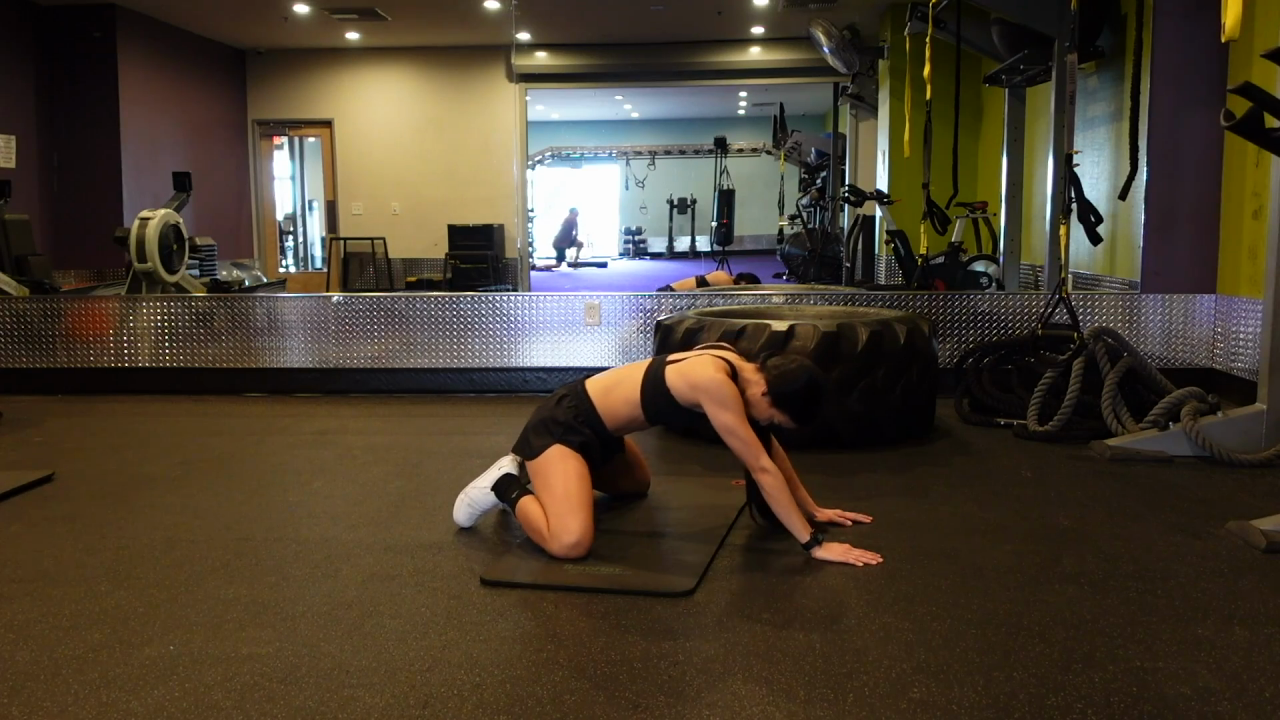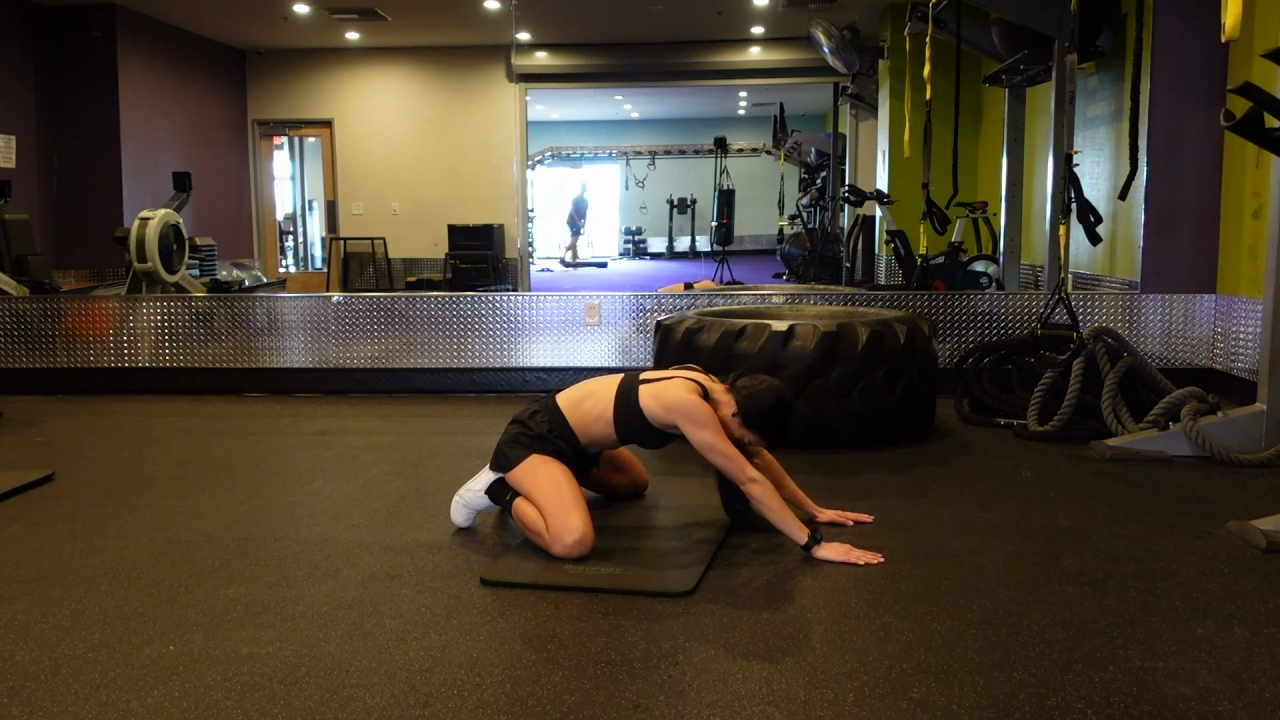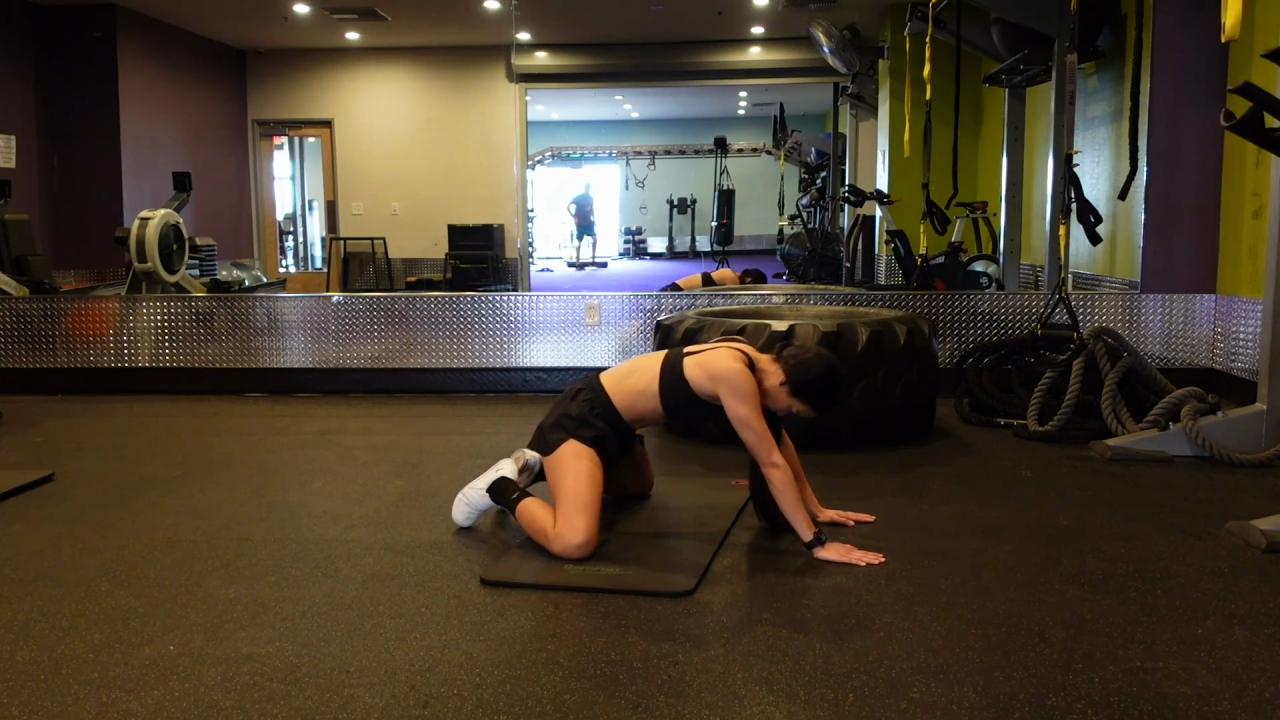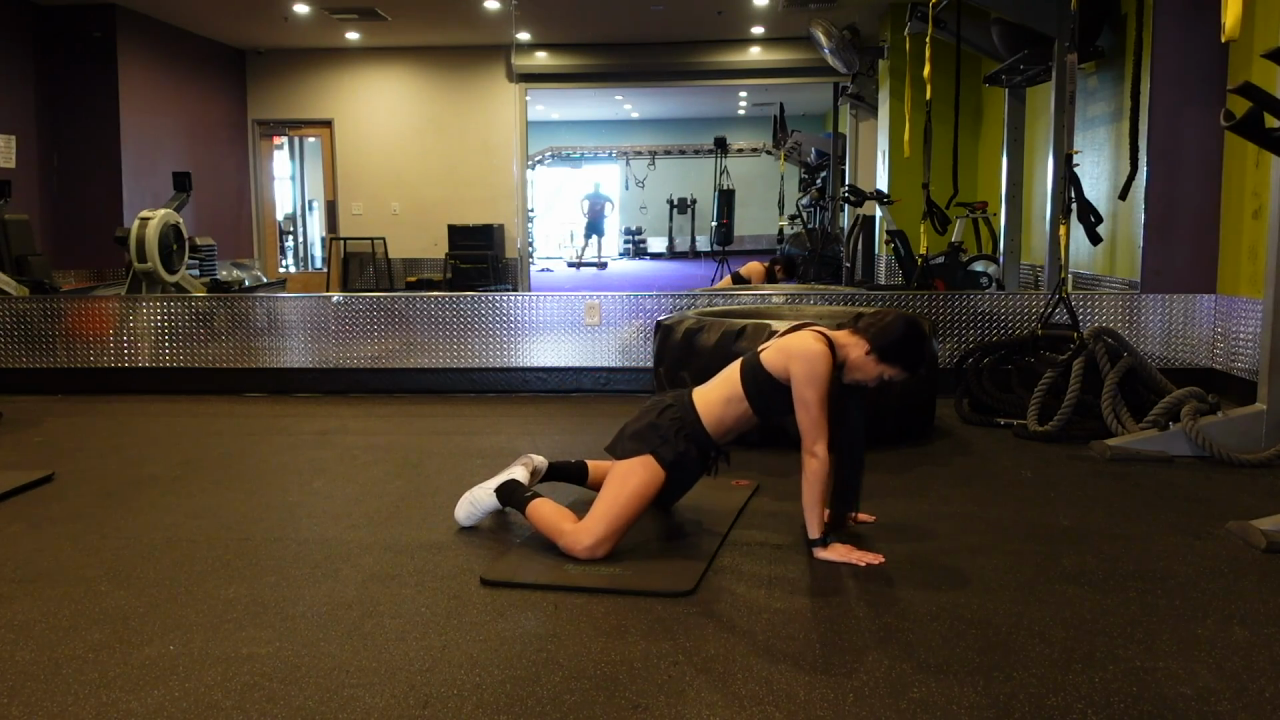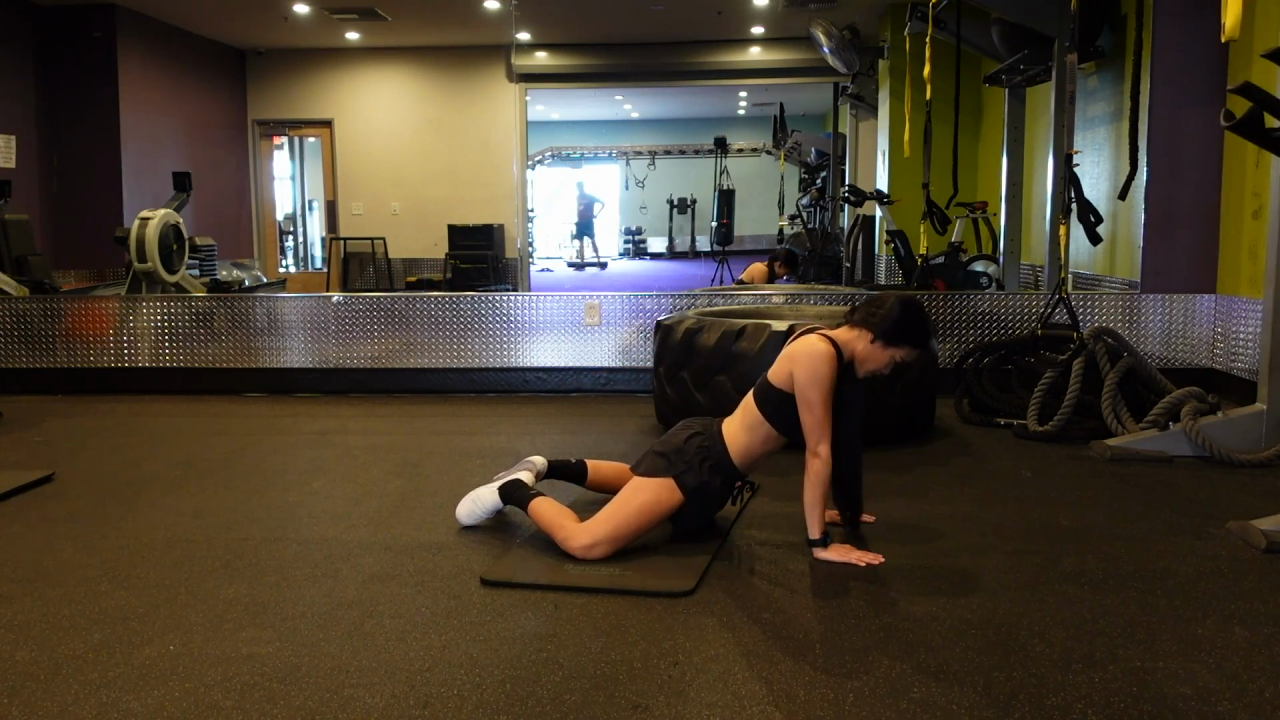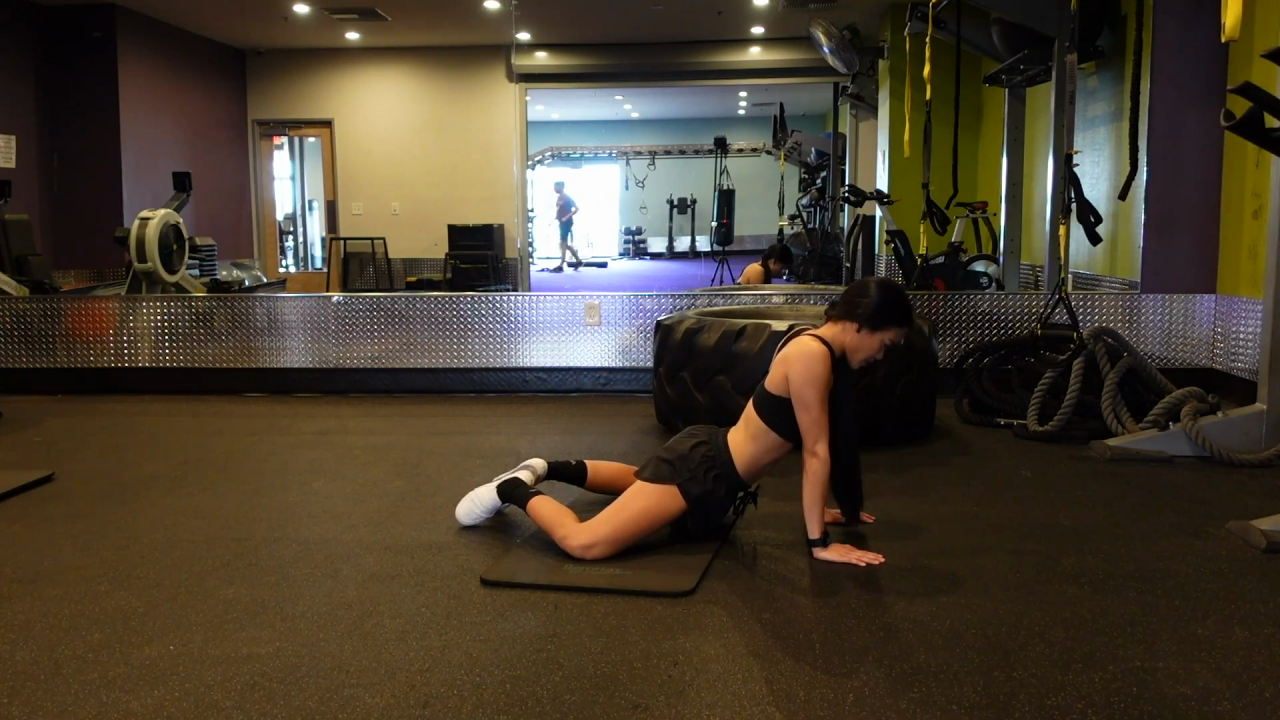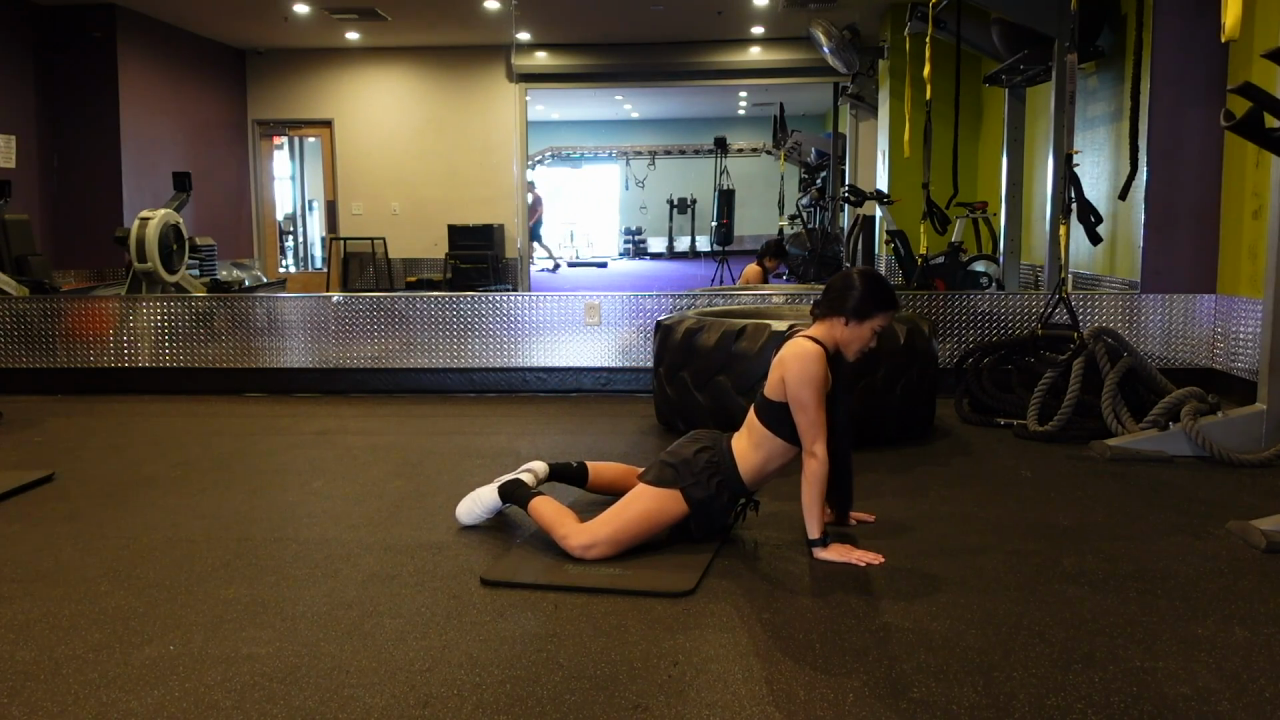
dt=0.7s
person 1, frame 1
left shoulder: (740, 371)
right shoulder: (716, 383)
left elbow: (772, 451)
right elbow: (763, 469)
left wrist: (813, 510)
right wrist: (813, 543)
left hip: (597, 427)
right hip: (562, 425)
left knee: (636, 486)
right knee: (571, 543)
left ankle: (535, 470)
right ankle: (508, 488)
person 1, frame 2
left shoulder: (713, 390)
right shoulder: (689, 405)
left elbow: (761, 458)
right elbow: (750, 480)
left wrist: (814, 510)
right wrist: (813, 544)
left hip: (572, 437)
right hip: (536, 437)
left knee: (635, 485)
right knee: (573, 542)
left ankle: (531, 481)
right ankle: (501, 489)
person 1, frame 3
left shoulder: (758, 366)
right shoulder: (734, 375)
left elbow: (782, 446)
right elbow: (773, 463)
left wrist: (816, 509)
right wrist: (815, 542)
left hip: (614, 420)
right hip: (581, 418)
left knee: (639, 487)
right knee: (574, 544)
left ankle: (536, 467)
right ankle: (505, 489)
person 1, frame 4
left shoulder: (823, 346)
right shoulder: (814, 353)
left elbow: (819, 448)
right elbow: (815, 453)
left wrist: (824, 509)
right wrist: (820, 542)
left hip: (683, 431)
right hip: (670, 433)
left knee: (639, 487)
right knee: (587, 545)
left ankle: (542, 470)
right ankle: (512, 491)
person 1, frame 5
left shoulder: (831, 348)
right shoulder: (818, 353)
left elbow: (820, 447)
right elbow: (818, 453)
left wrist: (822, 509)
right wrist: (819, 542)
left hip: (710, 455)
right hip: (698, 459)
left knee: (636, 483)
right knee: (586, 544)
left ankle: (547, 469)
right ankle: (516, 491)
person 1, frame 6
left shoulder: (819, 347)
right shoulder: (811, 354)
left elbow: (815, 447)
right elbow: (815, 452)
left wrist: (820, 508)
right wrist: (820, 541)
left hip: (709, 457)
right hip: (701, 467)
left knee: (638, 484)
right knee: (584, 543)
left ankle: (548, 470)
right ankle: (515, 490)
person 1, frame 7
left shoulder: (814, 348)
right shoulder: (807, 356)
left elbow: (811, 447)
right elbow: (814, 453)
left wrist: (821, 509)
right wrist: (818, 542)
left hip: (712, 461)
right hip: (704, 472)
left knee: (639, 481)
right knee: (584, 544)
left ankle: (546, 472)
right ankle: (514, 491)
